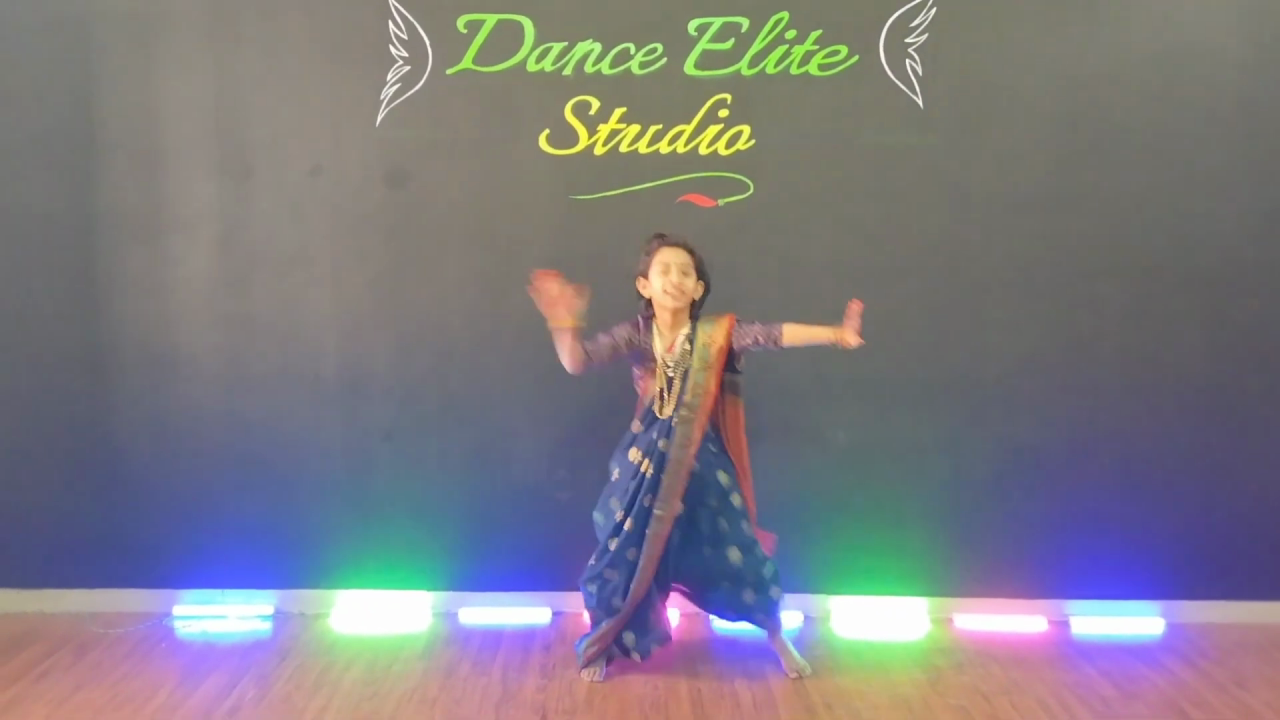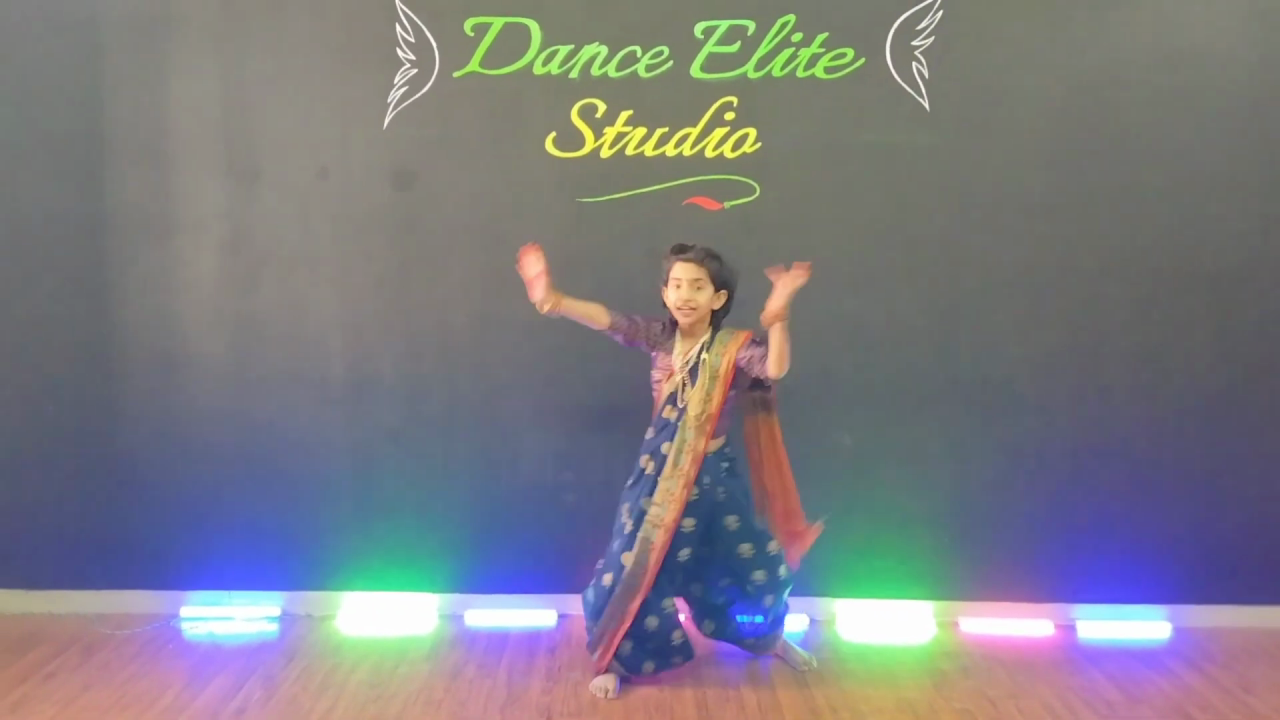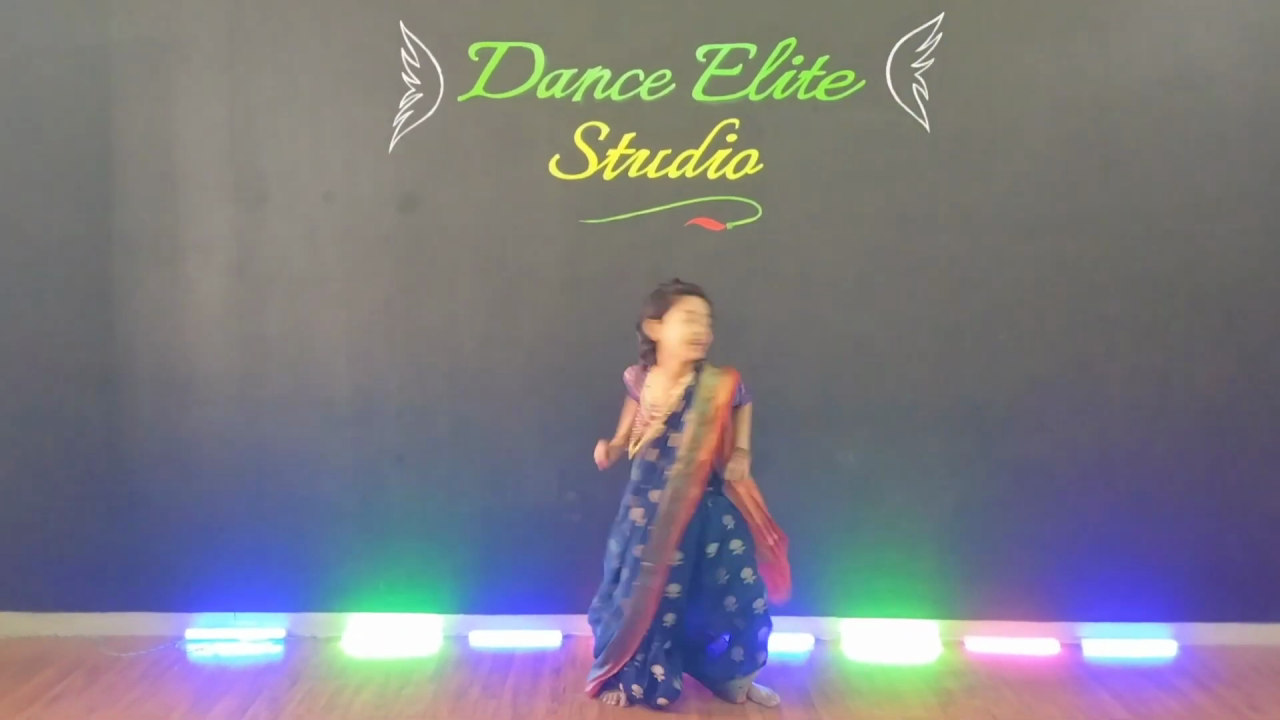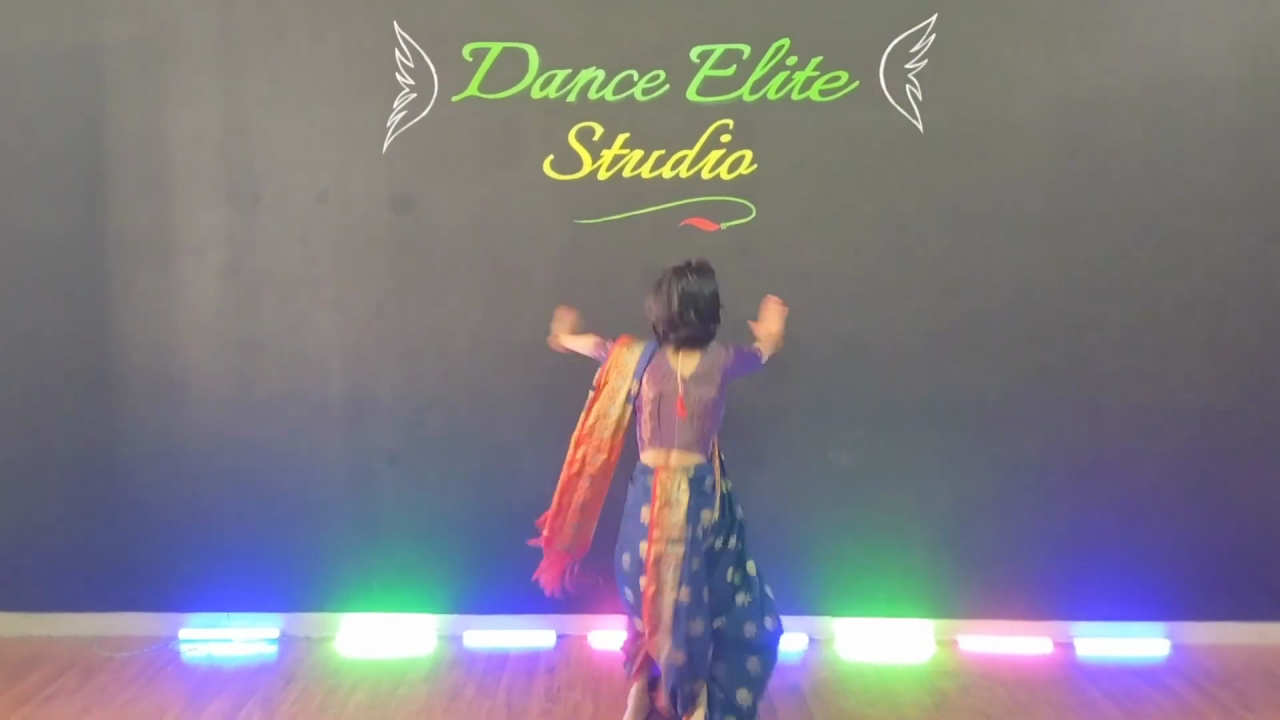
dt=0.7s
person 1, frame 1
left shoulder: (718, 333)
right shoulder: (632, 336)
left elbow: (772, 334)
right elbow: (576, 364)
left wrist: (833, 334)
right wrist: (566, 326)
left hip: (701, 461)
right hip: (643, 461)
left knee: (739, 551)
right knee: (622, 557)
left ankle: (775, 635)
right ankle: (604, 644)
person 1, frame 2
left shoulder: (735, 347)
right shoulder: (655, 336)
left elbow: (775, 368)
right elbow: (607, 318)
left wrist: (777, 313)
right wrist: (550, 298)
left hip: (713, 476)
right hip: (658, 473)
left knee: (759, 563)
right knee: (630, 570)
left ankle: (770, 639)
right ankle: (617, 661)
person 1, frame 3
left shoulder: (724, 384)
right shoulder: (640, 377)
left elbow: (737, 422)
left wrist: (738, 460)
right wrist: (614, 445)
left hip: (708, 510)
right hip: (651, 507)
left knee: (740, 597)
right knee: (633, 601)
left ankle: (735, 677)
right ankle: (620, 678)
person 1, frame 4
left shoulder: (631, 355)
right shoulder: (717, 360)
left elbow: (595, 346)
right elbow: (758, 354)
left wrist: (566, 336)
right wrist: (768, 335)
left hip: (643, 492)
right hip: (698, 498)
left knee: (649, 601)
right knee: (714, 606)
